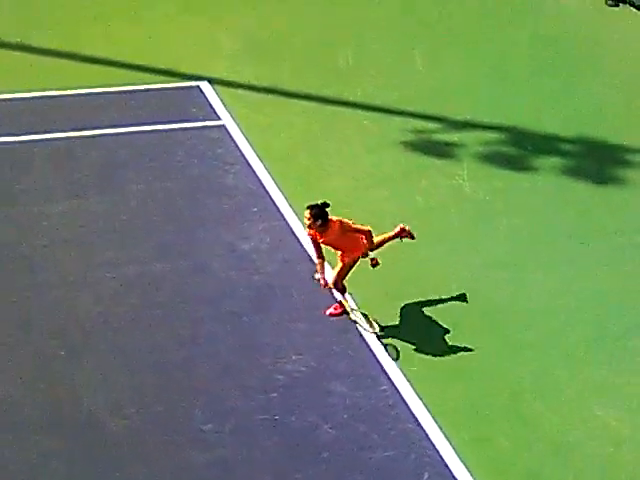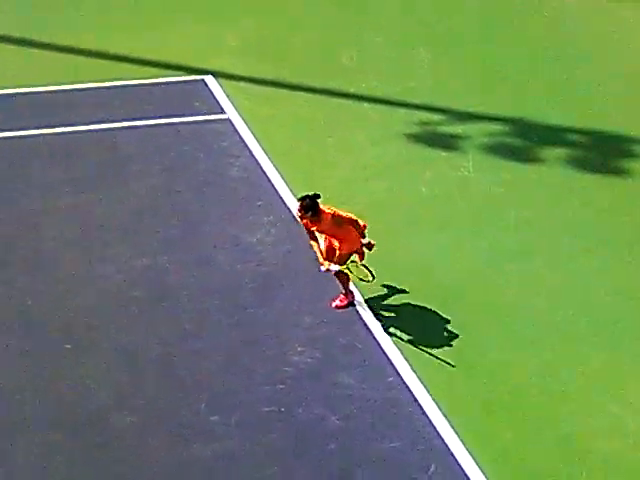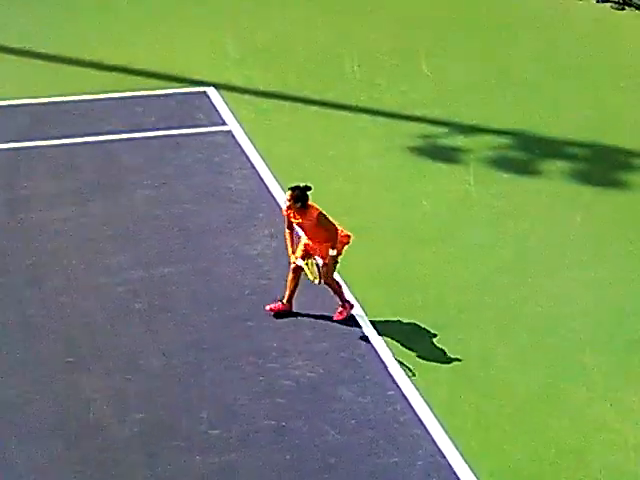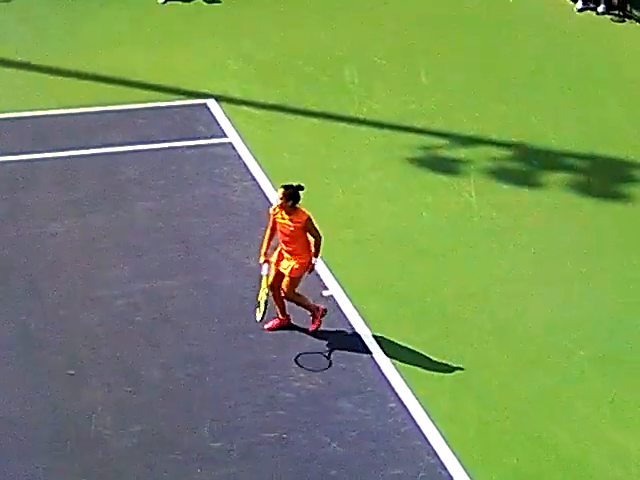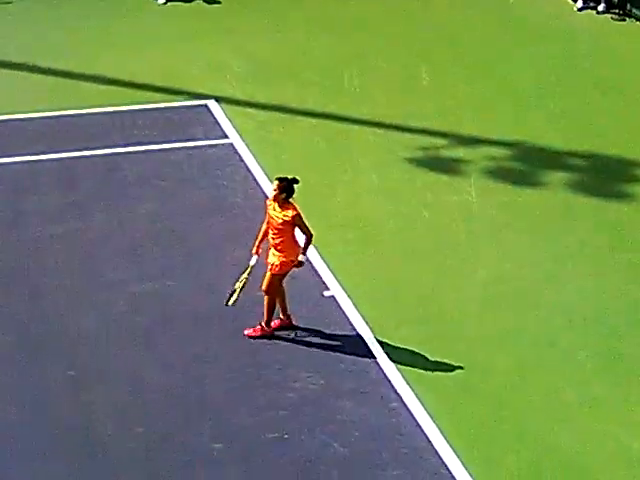
dt=0.2s
person 1, frame 1
left shoulder: (337, 226)
right shoulder: (312, 232)
left elbow: (366, 231)
right elbow: (319, 256)
left wrist: (369, 249)
right wrist: (321, 277)
left hip: (351, 251)
left knee: (335, 281)
right knee: (374, 247)
left ankle: (342, 303)
right ankle: (399, 232)
person 1, frame 2
left shoulder: (329, 217)
right shoulder: (305, 220)
left elbow: (355, 222)
right elbow: (313, 239)
left wrist: (363, 241)
right wrist: (322, 259)
left hip: (350, 238)
right hip: (333, 236)
left knee: (337, 268)
right knee: (327, 262)
left ankle: (347, 294)
person 1, frame 3
left shoulder: (316, 215)
right shoulder: (288, 210)
left elbow: (333, 230)
right elbow: (288, 229)
left wrist: (333, 252)
right wrist: (291, 253)
left hip: (327, 242)
right hip: (309, 240)
left knee: (327, 279)
right knee: (294, 268)
left ankle: (345, 304)
right ankle: (286, 304)
person 1, frame 4
left shoulder: (303, 218)
right shoulder: (275, 211)
left elbow: (318, 237)
right elbow: (270, 230)
left wrist: (314, 260)
right wrist: (263, 253)
left hip: (299, 259)
right hip: (283, 253)
left knee: (288, 293)
right knee: (273, 286)
left ankle: (316, 311)
right ankle: (283, 318)
person 1, frame 5
left shoulder: (292, 213)
right shoulder: (271, 204)
left elbow: (308, 235)
left wrist: (302, 256)
right wrist: (257, 244)
left hip: (284, 256)
right hip: (273, 250)
left knee: (267, 289)
right knee: (276, 286)
left ankle: (265, 327)
right ankle: (285, 318)
